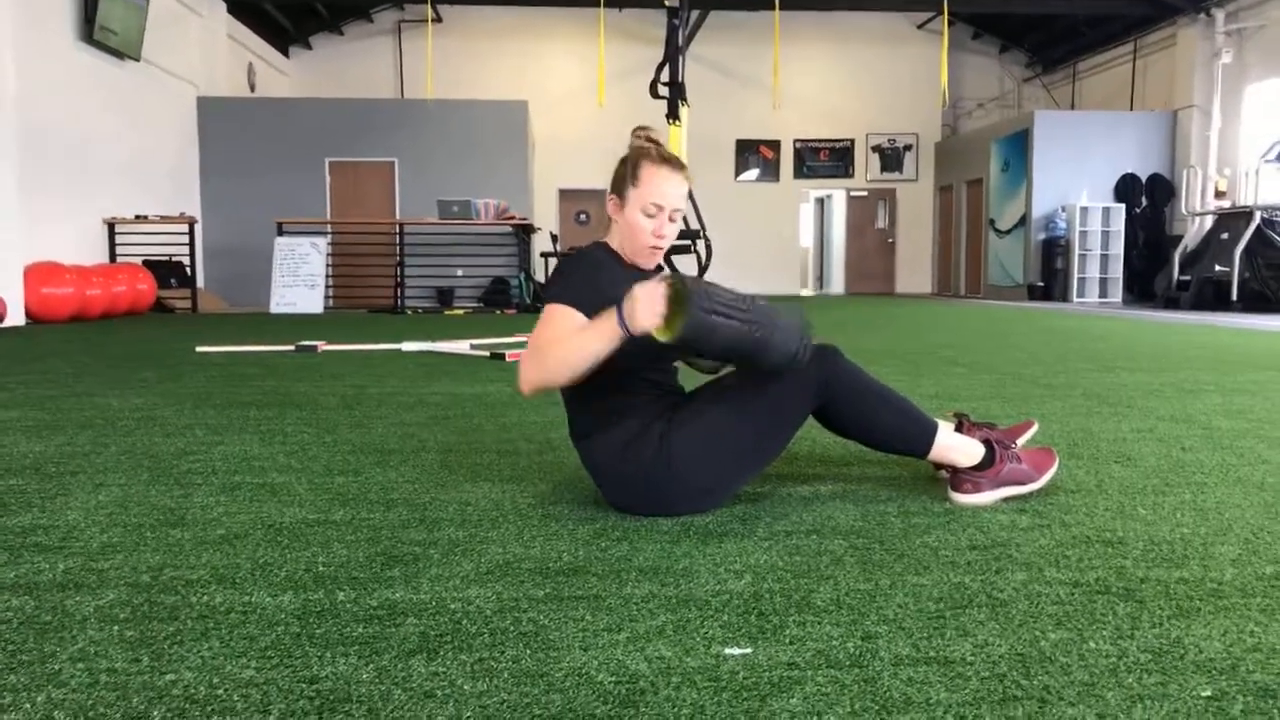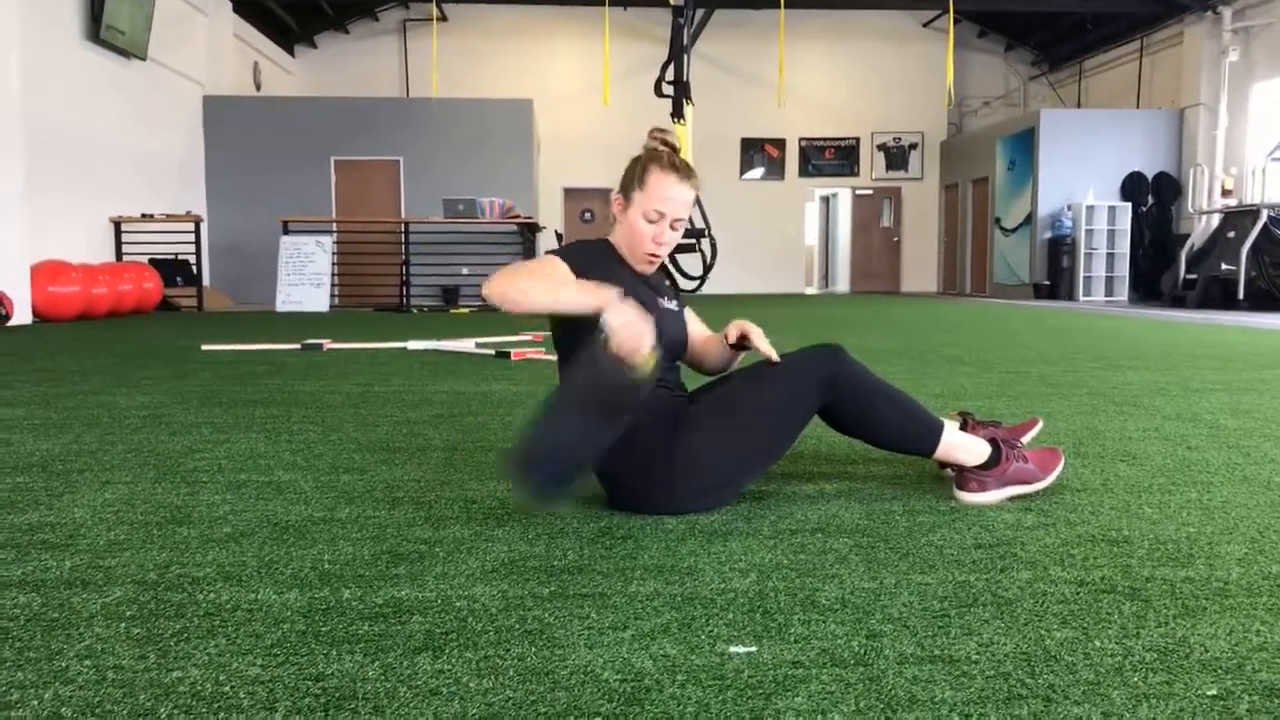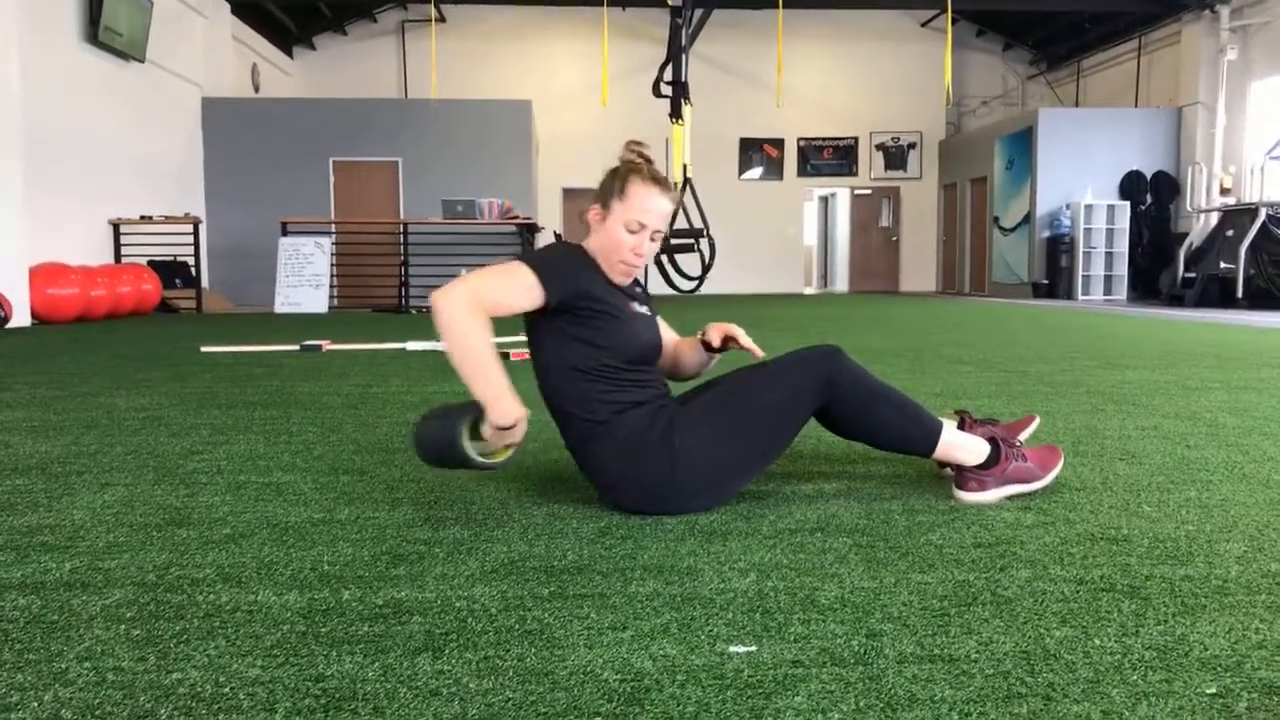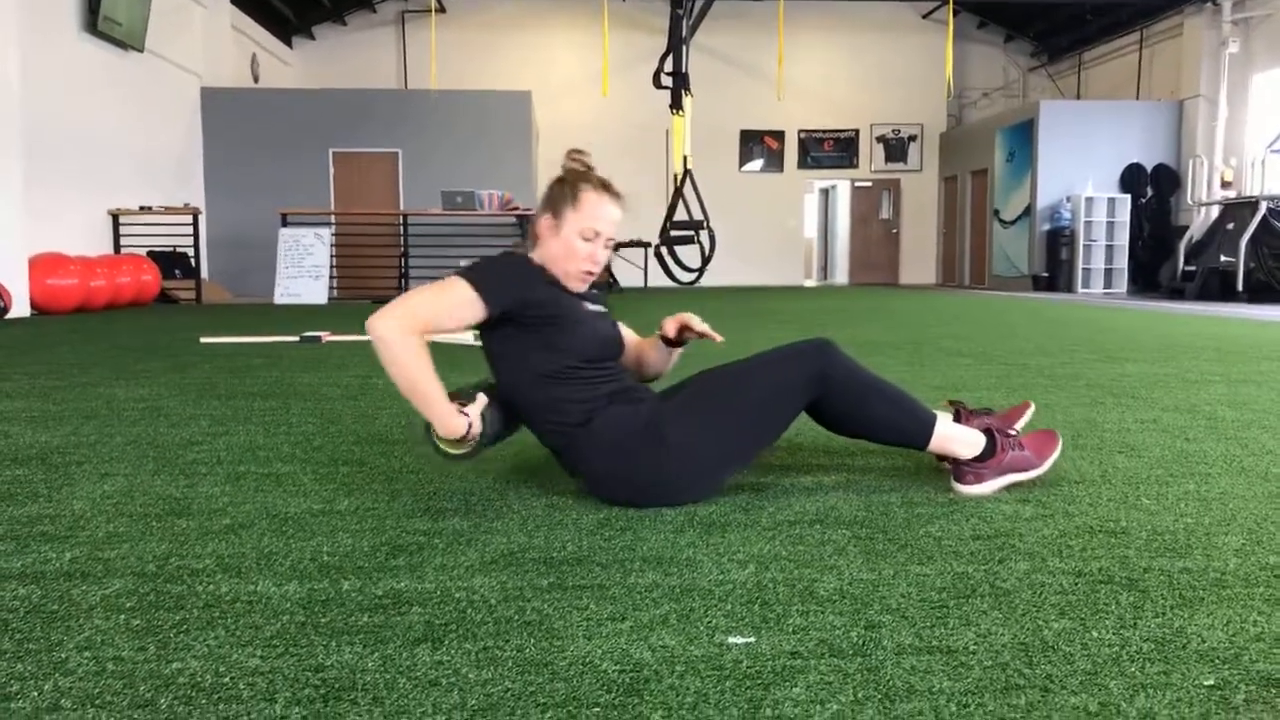
dt=0.3s
person 1, frame 1
left shoulder: (648, 274)
right shoulder: (588, 272)
right elbow: (533, 375)
right wrist: (623, 322)
left hip: (665, 440)
right hip: (646, 468)
left knee: (808, 369)
right knee: (820, 369)
left ankle: (959, 439)
right ankle: (974, 462)
person 1, frame 2
left shoulder: (655, 280)
right shoulder: (591, 263)
left elbow: (706, 359)
right elbow: (503, 288)
left wrist: (732, 339)
right wrist: (608, 304)
left hip: (673, 442)
right hip: (653, 469)
left knee: (822, 369)
right knee: (826, 369)
left ankle: (965, 437)
right ankle: (983, 462)
person 1, frame 3
left shoulder: (623, 287)
right shoulder: (564, 269)
left elbow: (676, 363)
right elbow: (453, 301)
left wrist: (708, 341)
right wrist: (503, 410)
left hip: (659, 440)
right hip: (649, 466)
left knee: (815, 376)
right knee: (823, 369)
left ankle: (962, 437)
right ankle: (980, 460)
person 1, frame 4
left shoulder: (573, 295)
right shoulder: (511, 279)
left elbow: (640, 366)
right elbow: (390, 324)
left wrist: (668, 336)
right wrist: (450, 420)
left hip: (645, 435)
right hip: (641, 458)
left knee: (807, 365)
right knee: (817, 363)
left ankle: (959, 429)
right ankle: (977, 452)
